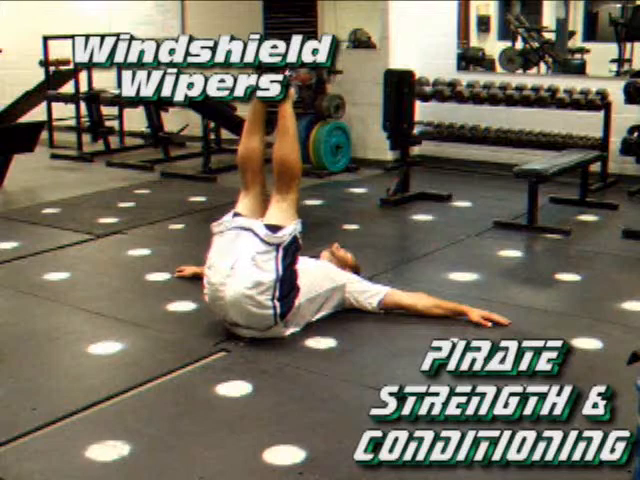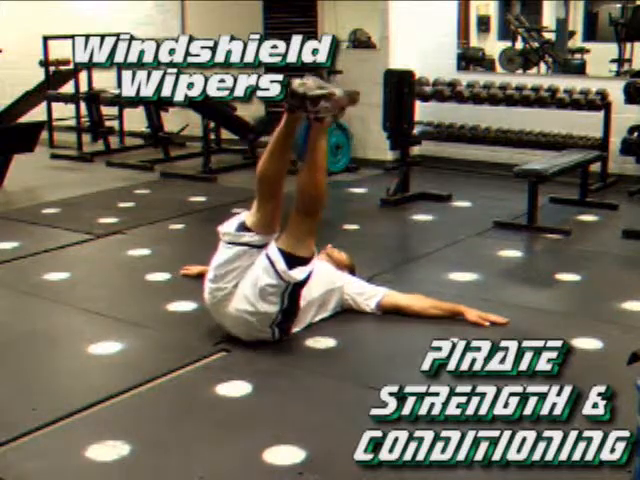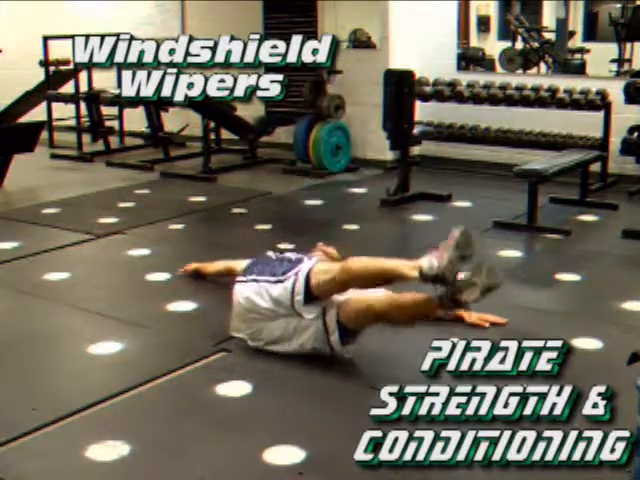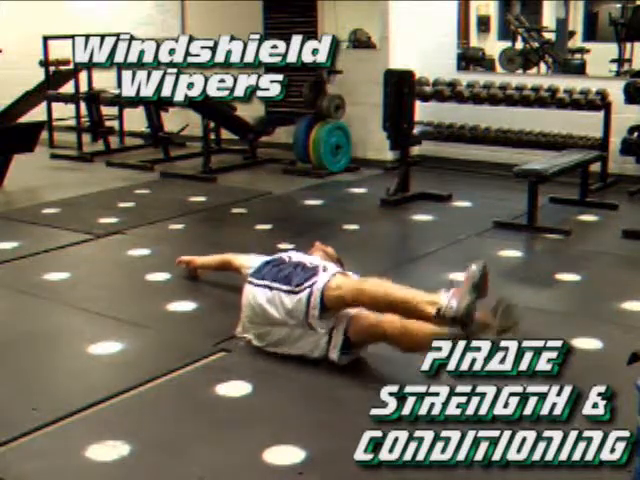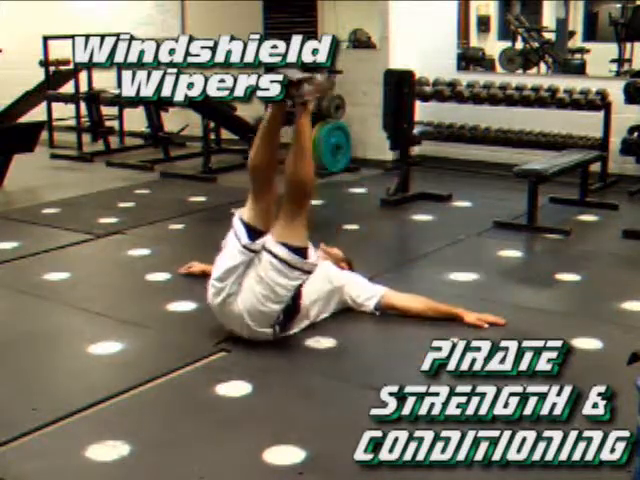
dt=1s
person 1, frame 1
left shoulder: (344, 281)
right shoulder: (298, 266)
left elbow: (407, 300)
left wrist: (465, 310)
right wrist: (204, 269)
left hip: (261, 304)
right hip: (223, 288)
left knee: (285, 187)
right knee: (253, 183)
person 1, frame 2
left shoulder: (343, 283)
right shoulder: (289, 267)
left elbow: (406, 302)
left wrist: (462, 310)
right wrist: (209, 267)
left hip: (257, 315)
right hip: (224, 293)
left knee: (307, 212)
right knee: (268, 199)
right ankle: (293, 114)
person 1, frame 3
left shoulder: (348, 293)
left elbow: (403, 309)
right elbow: (231, 265)
left wrist: (461, 312)
left hip: (289, 331)
left knee: (381, 305)
right knee: (344, 271)
left ankle: (451, 296)
right ankle: (425, 266)
person 1, frame 4
left shoulder: (350, 281)
right shoulder: (279, 264)
left elbow: (407, 301)
left hip: (305, 334)
left knee: (384, 324)
right knee: (352, 289)
right ankle: (443, 307)
person 1, frame 5
left shoulder: (342, 280)
right shoulder: (288, 260)
left elbow: (402, 301)
left wrist: (461, 314)
right wrist: (209, 267)
left hip: (259, 312)
right hip: (227, 293)
left knee: (295, 201)
right knee: (262, 190)
